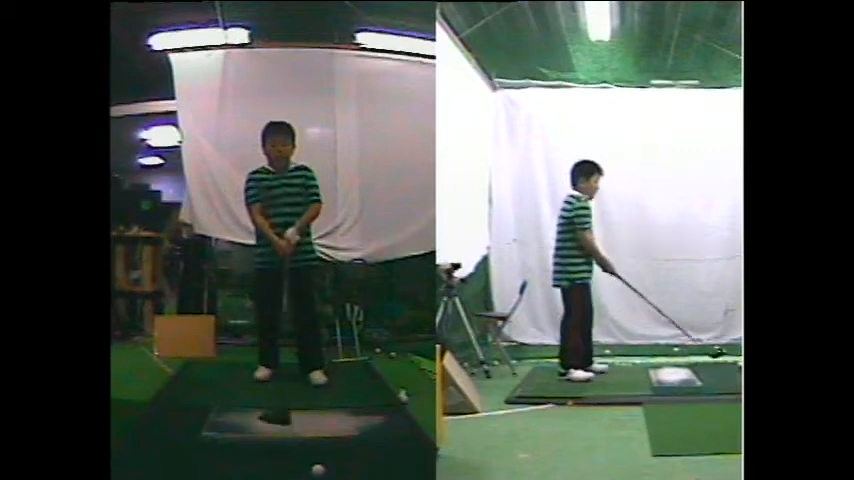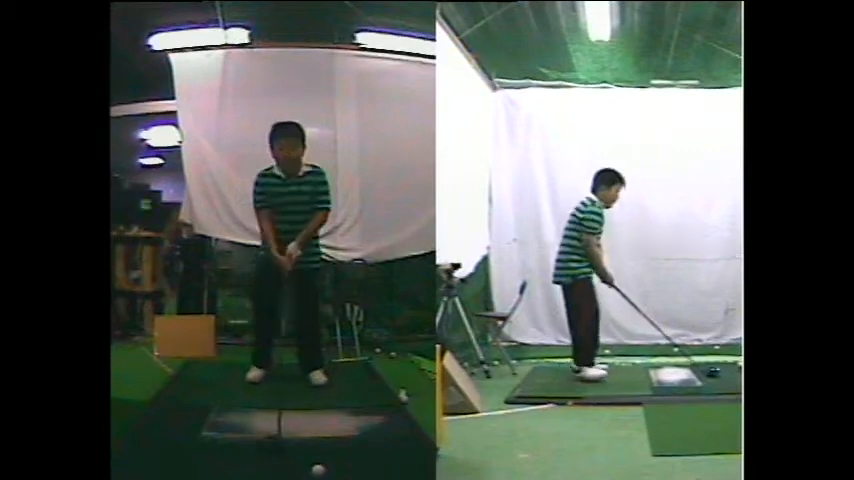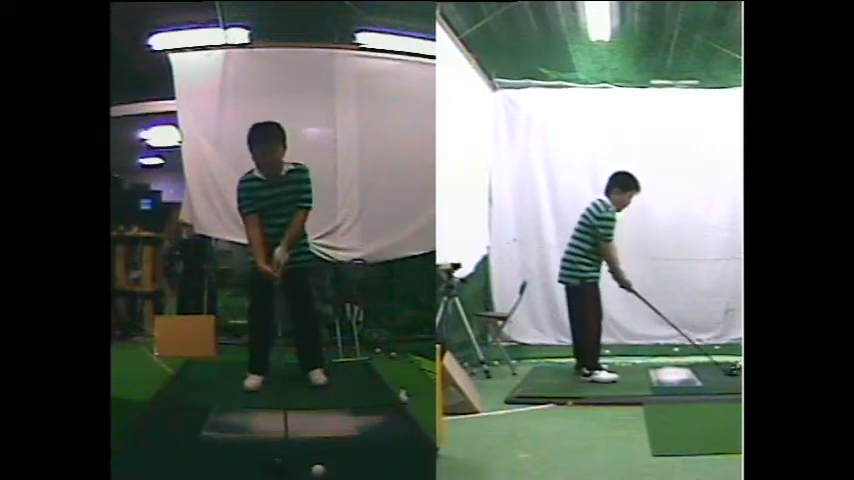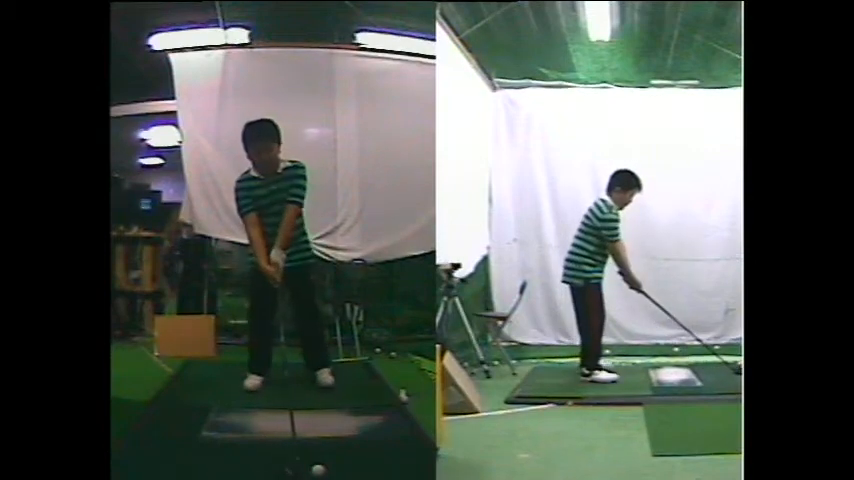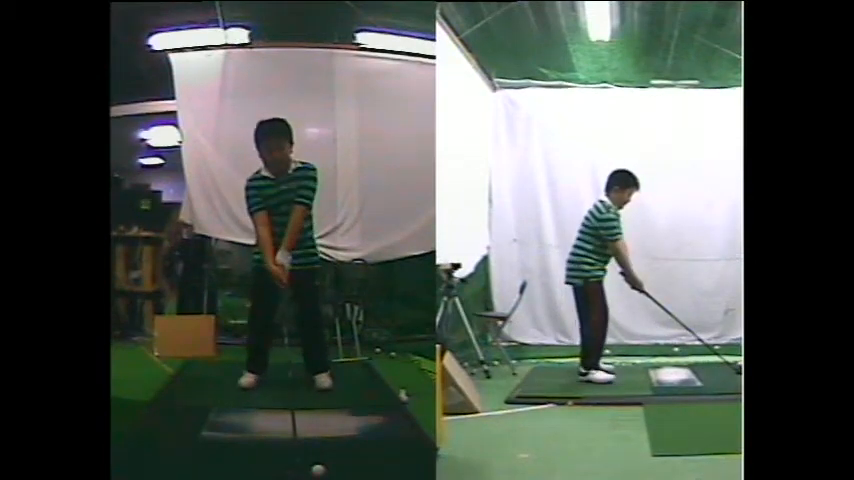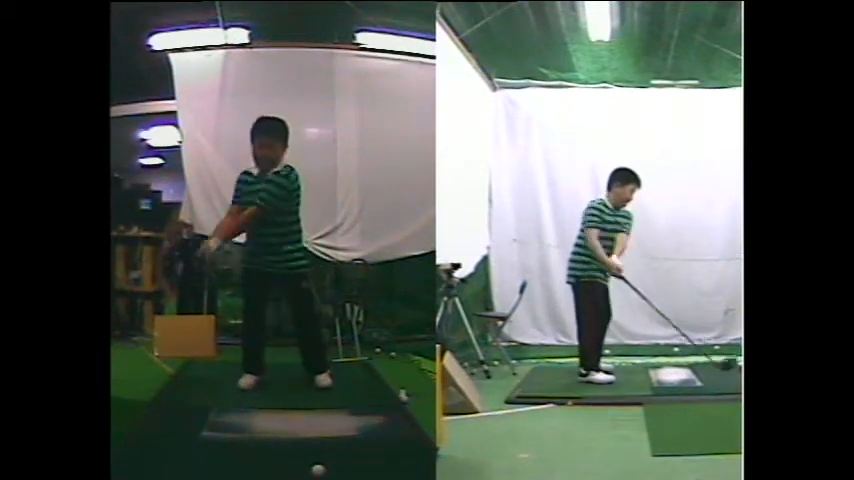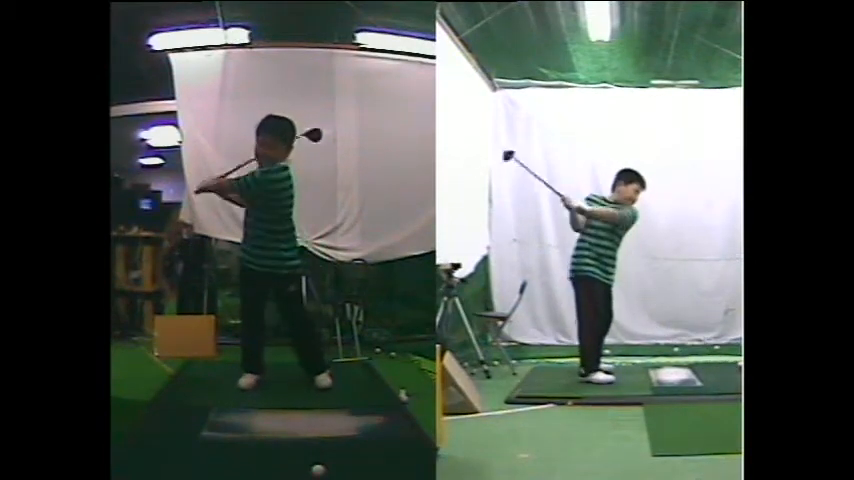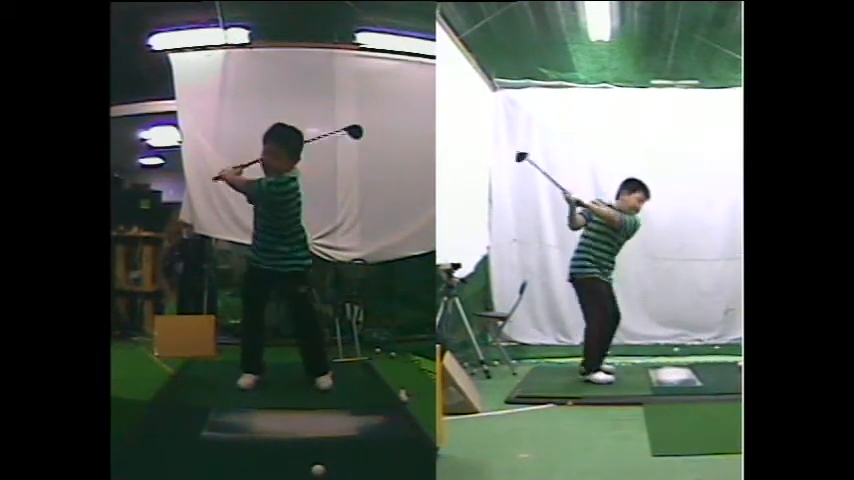
dt=0.3s
person 1, frame 1
left shoulder: (305, 173)
right shoulder: (255, 178)
left elbow: (315, 207)
right elbow: (256, 214)
left wrist: (294, 232)
right wrist: (275, 240)
left hip: (302, 254)
right hip: (267, 255)
left knee: (306, 311)
right knee: (267, 311)
left ankle: (313, 365)
right ankle: (267, 362)
person 1, frame 2
left shoulder: (317, 176)
right shoulder: (264, 179)
left elbow: (322, 214)
right elbow: (264, 220)
left wrist: (297, 246)
right wrist: (276, 254)
left hip: (307, 255)
right hip: (271, 255)
left knee: (308, 312)
right knee: (264, 308)
left ankle: (313, 365)
right ankle: (260, 363)
person 1, frame 3
left shoulder: (300, 173)
right shoulder: (246, 184)
left elbow: (301, 216)
right elbow: (252, 225)
left wrist: (282, 251)
right wrist: (261, 262)
left hip: (297, 256)
right hip: (262, 259)
left knee: (304, 312)
right knee: (260, 315)
left ankle: (313, 366)
right ankle: (257, 369)
person 1, frame 4
left shoulder: (296, 170)
right shoulder: (244, 184)
left elbow: (291, 213)
right elbow: (252, 225)
left wrist: (279, 252)
right wrist: (263, 262)
left hip: (298, 256)
right hip: (261, 260)
left knee: (308, 312)
right knee: (260, 316)
left ankle: (321, 366)
right ankle: (257, 370)
person 1, frame 5
left shoulder: (307, 172)
right shoulder: (255, 183)
left elbow: (299, 215)
right elbow: (262, 224)
left wrist: (285, 254)
right wrist: (270, 261)
left hip: (303, 259)
right hip: (268, 259)
left knee: (310, 316)
right knee: (260, 315)
left ankle: (319, 369)
right ankle: (254, 368)
person 1, frame 6
left shoulder: (287, 177)
right shoulder: (245, 177)
left elbow: (251, 214)
right elbow: (233, 213)
left wrist: (220, 240)
right wrist: (214, 237)
left hip: (290, 261)
right hip: (255, 261)
left knee: (305, 316)
right knee: (253, 318)
left ankle: (319, 368)
right ankle: (253, 369)
person 1, frame 7
left shoulder: (273, 176)
right shoulder: (264, 172)
left elbow: (229, 185)
right elbow: (246, 199)
left wrist: (208, 185)
right wrist: (217, 185)
left hip: (282, 263)
right hip: (253, 259)
left knee: (296, 316)
right knee: (251, 316)
left ankle: (318, 368)
right ankle: (253, 368)
person 1, frame 8
left shoulder: (279, 187)
right shoulder: (273, 180)
left elbow: (244, 186)
left wrist: (227, 175)
left hip: (291, 264)
right hip: (260, 260)
left knee: (304, 318)
right knee: (252, 317)
left ankle: (320, 370)
right ankle: (251, 368)
person 2, frame 1
left shoulder: (573, 202)
right shoulder: (580, 204)
right elbow: (585, 241)
left wrist: (600, 261)
right wrist: (604, 262)
left hip: (575, 271)
right hip: (574, 273)
left knee: (584, 316)
right knee: (574, 318)
left ankle: (584, 361)
right ankle: (567, 367)
person 2, frame 2
left shoulder: (590, 207)
right shoulder: (593, 209)
left elbow: (595, 245)
right elbow: (589, 245)
left wrist: (601, 270)
right wrist: (603, 272)
left hip: (572, 270)
right hip: (575, 270)
left knee: (580, 316)
right knee: (588, 314)
left ankle: (583, 361)
right ankle: (583, 364)
person 2, frame 3
left shoulder: (600, 206)
right shoulder: (606, 213)
left elbow: (609, 246)
right elbow: (606, 249)
left wrist: (619, 272)
right wrist: (620, 276)
left hip: (575, 270)
right hip: (582, 272)
left knee: (582, 318)
right knee: (591, 319)
left ankle: (584, 361)
right ankle: (590, 368)
person 2, frame 4
left shoulder: (603, 206)
right shoulder: (608, 213)
left elbow: (618, 244)
right elbow: (615, 249)
left wrist: (626, 272)
right wrist: (630, 276)
left hip: (579, 270)
right hip: (585, 272)
left knee: (590, 318)
right knee: (593, 319)
left ankle: (589, 360)
right ankle: (590, 368)
person 2, frame 5
left shoulder: (610, 212)
right shoulder: (605, 214)
left elbow: (620, 243)
right elbow: (616, 249)
left wrist: (629, 271)
right wrist: (632, 276)
left hip: (587, 272)
right hip: (585, 272)
left knee: (594, 317)
right knee: (597, 317)
left ankle: (591, 361)
right ankle: (587, 368)
person 2, frame 6
left shoulder: (625, 215)
right shoulder: (595, 207)
left elbow: (622, 240)
right elbow: (591, 239)
left wrist: (615, 258)
right wrist: (606, 262)
left hip: (598, 274)
right hip: (585, 272)
left knee: (602, 317)
right knee: (591, 319)
left ankle: (592, 361)
right ankle: (587, 369)
person 2, frame 7
left shoulder: (630, 214)
right shoulder: (592, 200)
left elbow: (611, 215)
right elbow: (578, 225)
left wrist: (585, 208)
right wrist: (572, 209)
left hip: (605, 273)
right hip: (585, 269)
left knee: (604, 318)
right knee: (590, 319)
left ankle: (592, 361)
right ankle: (588, 369)
person 2, frame 8
left shoulder: (632, 223)
right shoulder: (596, 206)
left elbow: (613, 218)
right elbow: (574, 224)
left wrist: (584, 204)
right wrist: (572, 207)
left hip: (601, 275)
right hip: (585, 272)
left knee: (611, 318)
right knee: (599, 318)
left ankle: (593, 362)
right ankle: (589, 368)
